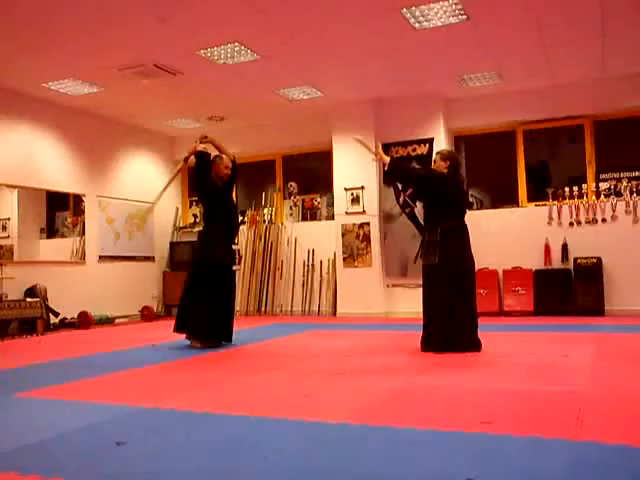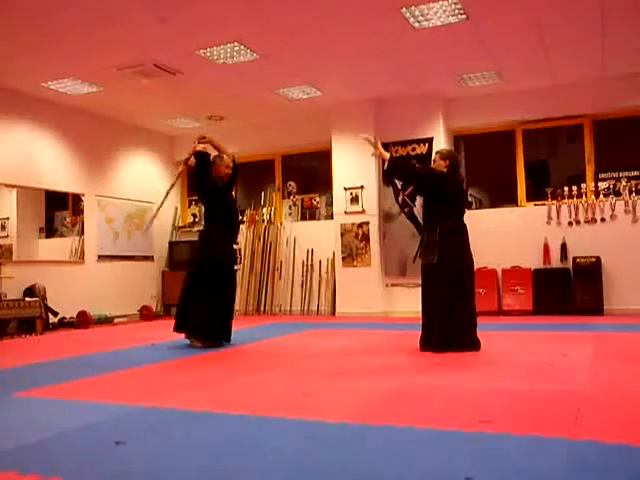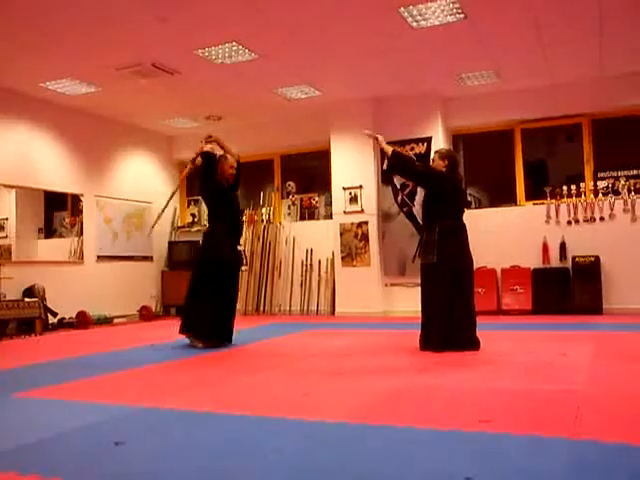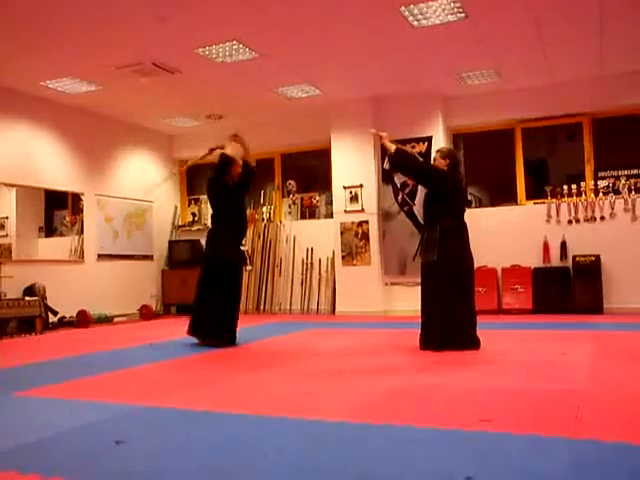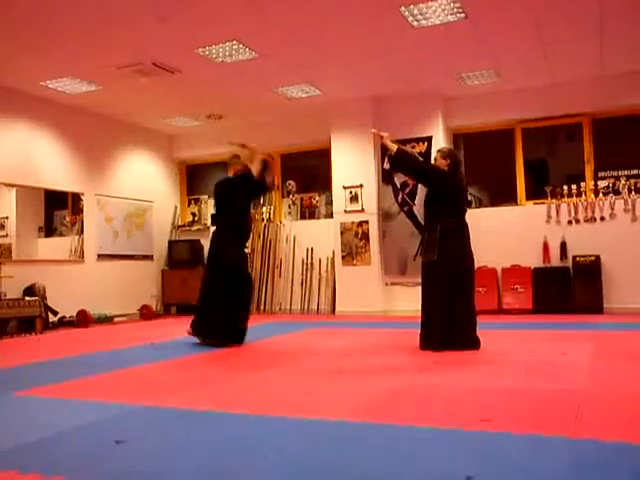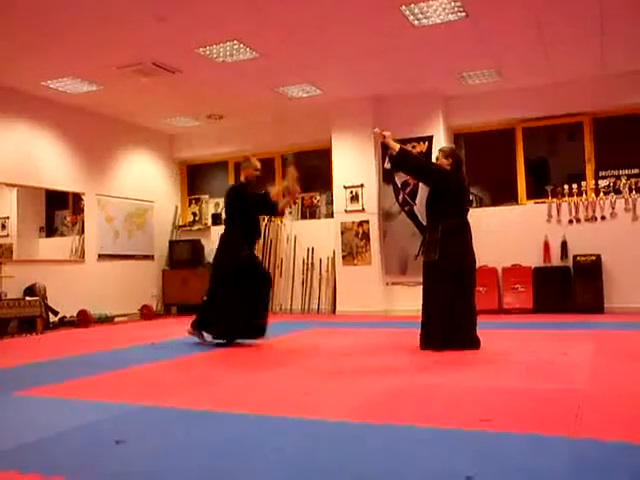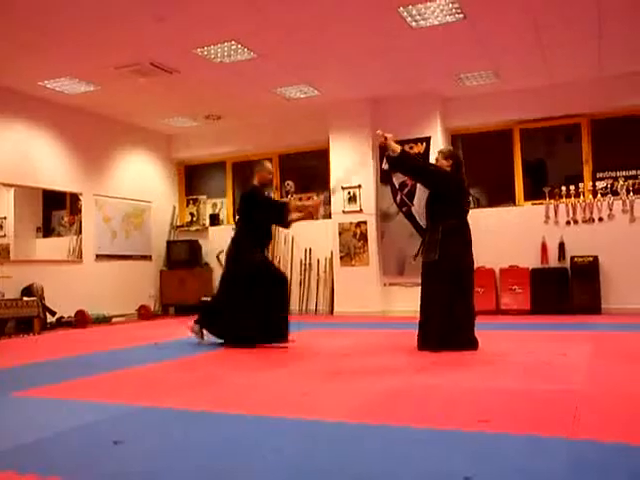
dt=0.1s
person 1, frame 1
left shoulder: (443, 181)
right shoulder: (453, 185)
left elbow: (414, 176)
right elbow: (421, 181)
left wrist: (383, 157)
left hip: (444, 245)
right hip: (453, 243)
left knee: (441, 293)
right knee: (456, 292)
left ankle: (442, 341)
right ankle: (462, 340)
person 1, frame 2
left shoulder: (441, 181)
right shoulder: (452, 184)
left elbow: (413, 173)
right elbow: (420, 178)
left wrist: (383, 153)
left hip: (443, 245)
right hip: (452, 243)
left knee: (441, 292)
right knee: (457, 292)
left ankle: (441, 341)
right ankle: (460, 339)
person 1, frame 3
left shoulder: (442, 180)
right shoulder: (450, 183)
left elbow: (414, 170)
right elbow: (418, 173)
left wrist: (384, 146)
left hip: (442, 244)
right hip: (451, 242)
left knee: (439, 292)
right knee: (455, 291)
left ankle: (440, 339)
right ankle: (460, 339)
person 1, frame 4
left shoulder: (443, 179)
right shoulder: (450, 182)
left elbow: (417, 167)
right elbow: (421, 171)
left wrist: (387, 144)
left hip: (443, 243)
right hip: (452, 241)
left knee: (440, 291)
right knee: (455, 290)
left ankle: (441, 339)
right ankle: (460, 338)
person 1, frame 5
left shoulder: (444, 179)
right shoulder: (451, 182)
left elbow: (419, 168)
right elbow: (421, 171)
left wrist: (388, 143)
left hip: (444, 242)
right hip: (453, 241)
left knee: (441, 291)
right knee: (455, 290)
left ankle: (442, 339)
right ankle: (461, 338)
person 1, frame 6
left shoulder: (447, 178)
right shoulder: (452, 181)
left elbow: (420, 166)
right elbow: (424, 170)
left wrist: (390, 143)
left hip: (446, 242)
right hip: (455, 241)
left knee: (442, 290)
right knee: (456, 290)
left ankle: (442, 339)
right ankle: (461, 337)
person 1, frame 7
left shoulder: (449, 180)
right shoulder: (449, 183)
left elbow: (421, 168)
right elbow: (421, 171)
left wrist: (391, 145)
right wrist: (398, 153)
left hip: (447, 243)
right hip: (452, 242)
left knee: (442, 290)
right knee: (448, 290)
right ankle: (458, 338)
person 2, frame 1
left shoulder: (224, 187)
right shoulder: (206, 187)
left elbow: (231, 158)
right elbow: (202, 160)
left wrist: (214, 142)
right wrist: (201, 148)
left hip: (223, 247)
right hip: (211, 246)
left knee: (222, 291)
right knee: (206, 290)
left ankle: (211, 334)
right ankle: (198, 334)
person 2, frame 2
left shoulder: (224, 187)
right shoulder: (207, 186)
left elbow: (230, 157)
right elbow: (202, 160)
left wrist: (211, 142)
right wrist: (201, 148)
left hip: (224, 246)
right hip: (213, 245)
left knee: (223, 291)
right knee: (206, 289)
left ankle: (205, 333)
right ankle: (198, 334)
person 2, frame 3
left shoulder: (228, 187)
right shoulder: (211, 185)
left elbow: (234, 161)
right elbow: (208, 161)
left wrist: (216, 142)
right wrist: (207, 148)
left hip: (228, 246)
right hip: (216, 245)
left knee: (224, 291)
right knee: (212, 290)
left ankle: (210, 334)
right ankle: (204, 335)
person 2, frame 4
left shoulder: (236, 186)
right shoulder: (217, 185)
left elbow: (251, 167)
right elbow: (225, 161)
left wrist: (242, 144)
right wrist: (231, 148)
left hip: (231, 245)
right hip: (220, 244)
left knee: (227, 289)
right knee: (217, 289)
left ankle: (213, 333)
right ankle: (209, 334)
person 2, frame 5
left shoulder: (240, 189)
right shoulder: (223, 186)
left elbow: (264, 184)
right elbow: (249, 177)
left wrist: (268, 165)
right wrist: (256, 158)
left hip: (233, 247)
right hip: (224, 247)
left knee: (227, 289)
right knee: (228, 289)
left ankle: (215, 331)
person 2, frame 6
left shoulder: (252, 197)
right shoulder: (237, 191)
left elbow: (274, 208)
right elbow: (265, 199)
left wrist: (289, 197)
right wrist: (287, 183)
left hip: (241, 249)
right hip: (233, 249)
left knee: (240, 287)
right knee: (243, 286)
person 2, frame 7
left shoulder: (261, 198)
right shoulder: (251, 195)
left elbow: (283, 218)
right elbow: (280, 209)
left wrist: (304, 213)
right wrist: (306, 205)
left hip: (250, 253)
right hip: (244, 253)
left knee: (252, 291)
